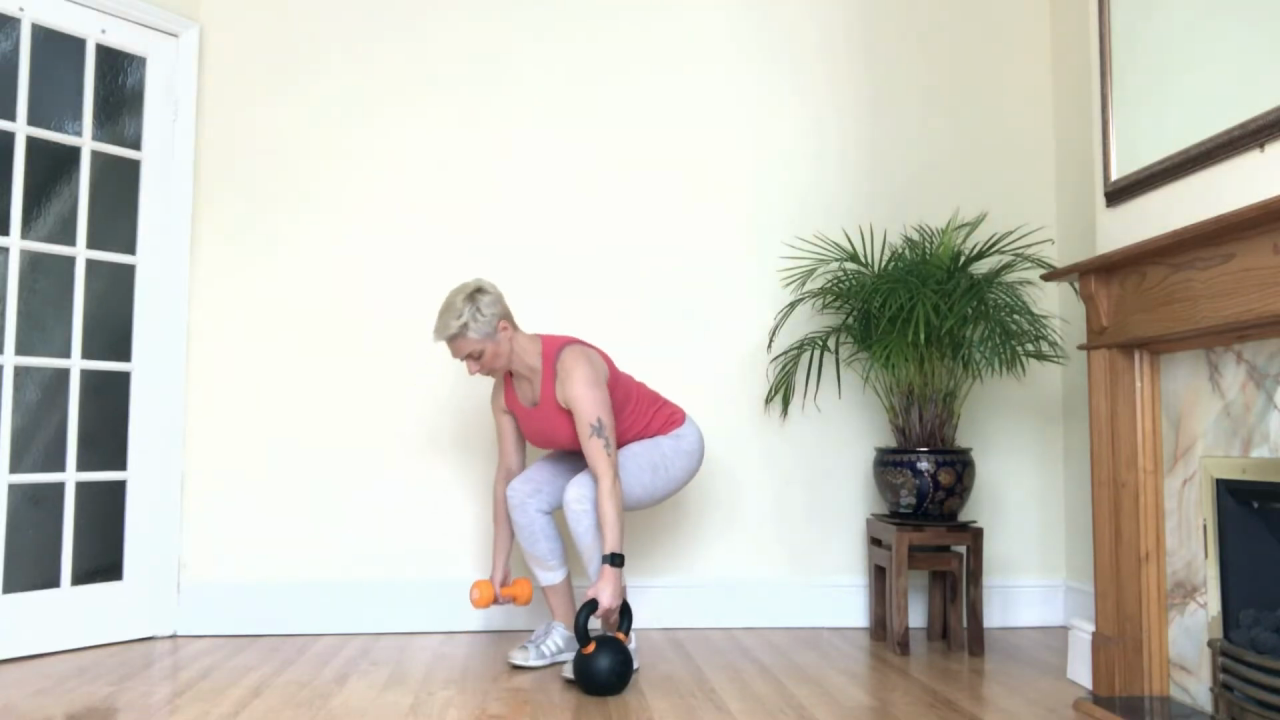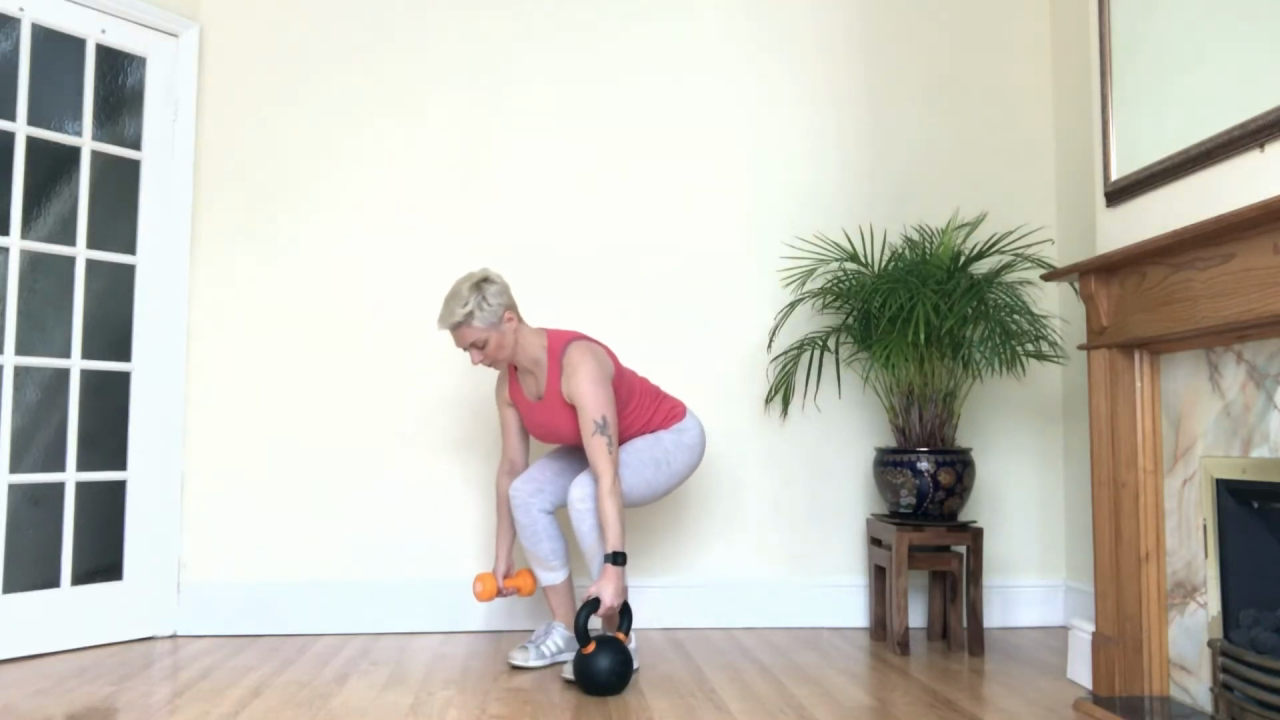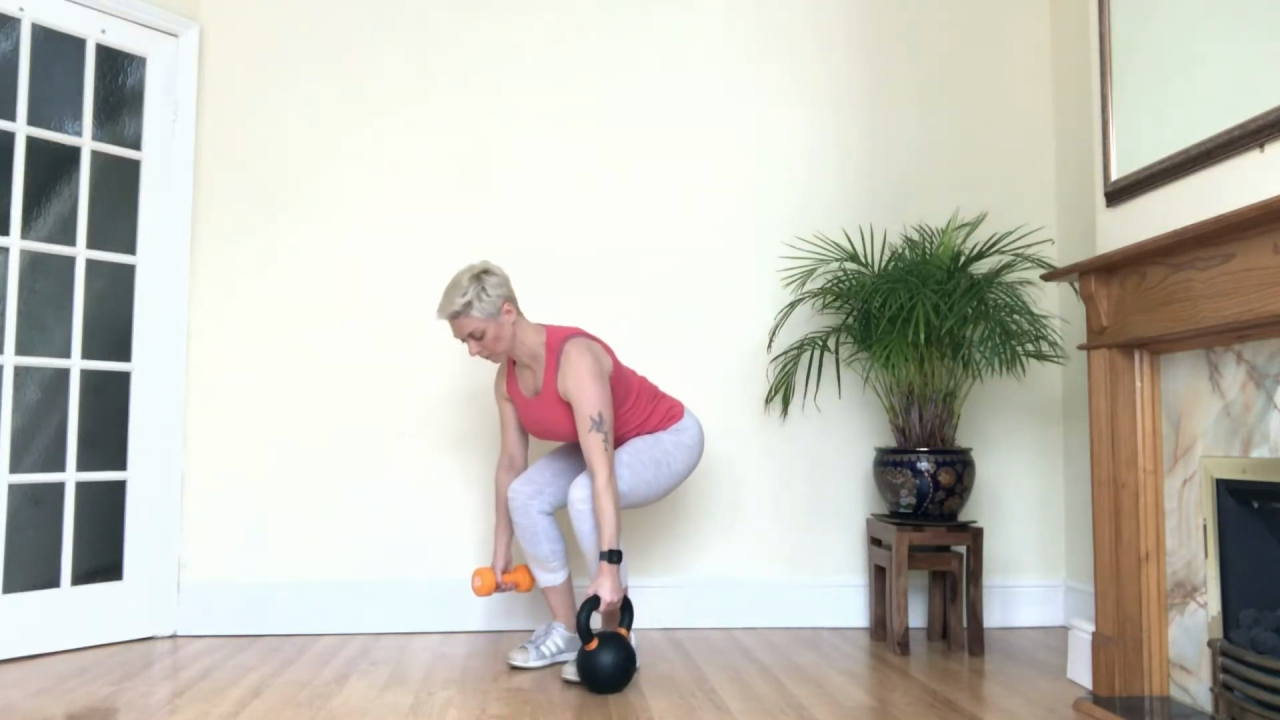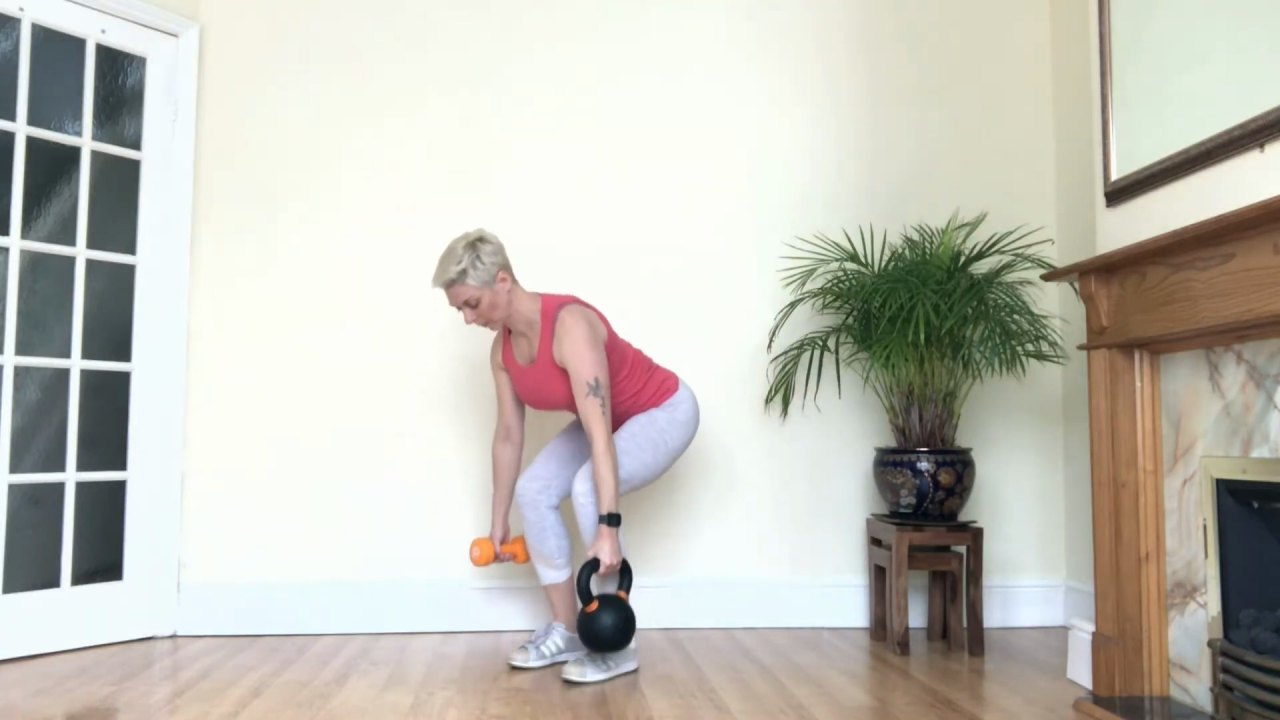
dt=0.7s
person 1, frame 1
left shoulder: (572, 367)
right shoulder: (504, 390)
left elbow: (607, 477)
right elbow: (507, 476)
left wrist: (611, 569)
right wrist: (500, 566)
left hip: (669, 443)
right hip: (607, 447)
left knee: (580, 495)
right knee: (524, 493)
right ankle: (566, 631)
person 1, frame 2
left shoulder: (577, 363)
right shoulder: (508, 382)
left elbow: (607, 477)
right elbow: (511, 470)
left wrist: (613, 569)
right wrist: (502, 556)
left hip: (670, 437)
right hip: (607, 443)
left knee: (584, 493)
right knee: (528, 492)
right ankle: (565, 631)
person 1, frame 3
left shoulder: (574, 359)
right shoulder: (507, 377)
left elbow: (602, 474)
right elbow: (510, 465)
left wrist: (609, 568)
right wrist: (501, 550)
left hip: (669, 438)
right hip: (610, 442)
left knee: (584, 495)
right knee: (526, 494)
right ankle: (565, 632)
person 1, frame 4
left shoulder: (569, 325)
right shoulder: (503, 347)
left elbow: (600, 436)
right elbow: (507, 435)
left wrist: (609, 529)
right wrist: (498, 522)
left hip: (664, 411)
right hip: (608, 417)
left knee: (587, 489)
right knee: (533, 490)
left ankle: (617, 643)
right ankle: (565, 632)
